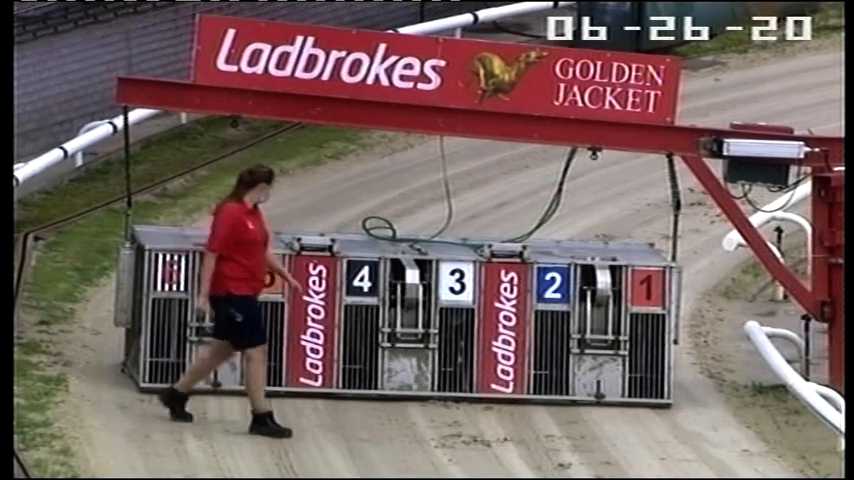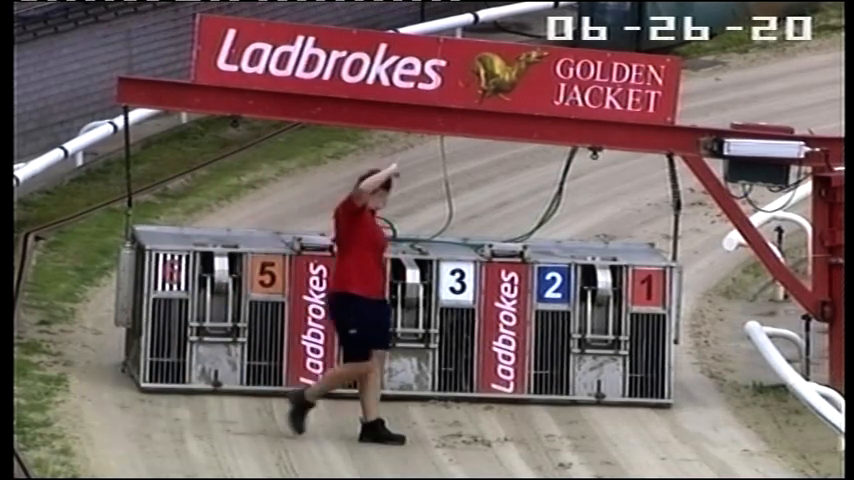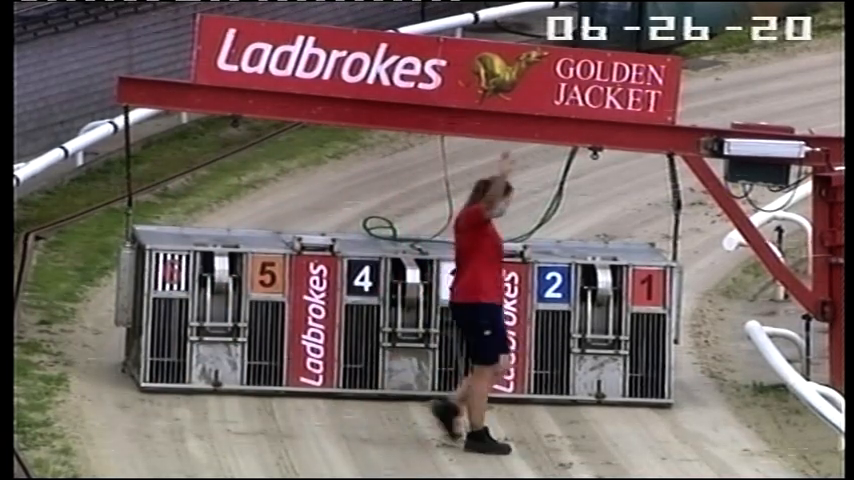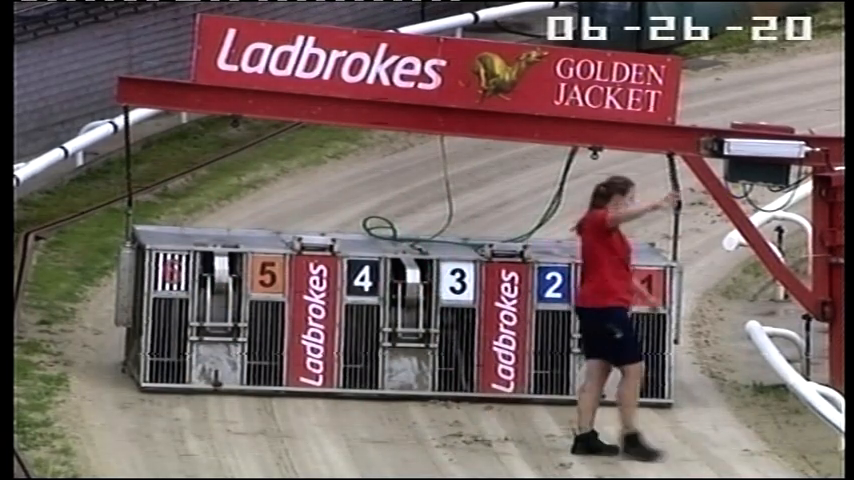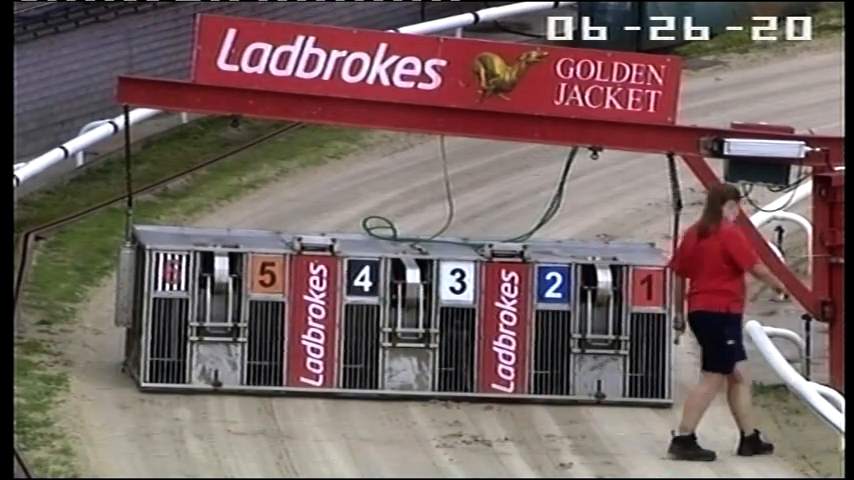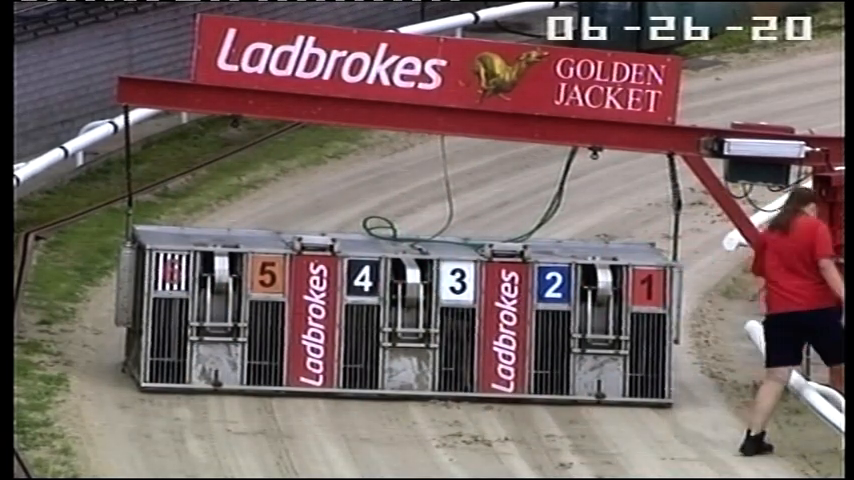
dt=0.7s
person 1, frame 1
left shoulder: (255, 213)
right shoulder: (230, 213)
left elbow: (264, 251)
right elbow: (211, 254)
left wrist: (287, 276)
right wrist: (203, 294)
left hip: (247, 294)
right hip: (233, 295)
left knee: (221, 351)
right knee: (257, 353)
left ankle: (176, 393)
right ankle: (262, 418)
person 1, frame 2
left shoulder: (370, 218)
right shoulder: (350, 211)
right elbow: (363, 190)
right wrist: (390, 171)
left hip: (375, 299)
right hip: (350, 297)
left knee: (376, 364)
right knee: (360, 366)
left ankle: (372, 426)
right ankle: (304, 399)
person 1, frame 3
left shoulder: (481, 224)
right shoulder: (473, 218)
right elbow: (491, 201)
right wrist: (502, 176)
left hip: (485, 304)
right hip: (475, 304)
left knee: (499, 365)
right knee: (486, 370)
left ankle: (450, 406)
right ankle: (476, 434)
person 1, frame 4
left shoulder: (608, 230)
right shoulder: (596, 221)
left elbow: (620, 272)
right elbow: (622, 215)
left wrist: (645, 295)
right wrist: (656, 205)
left hip: (603, 308)
right hip: (604, 308)
left knee: (597, 372)
right knee: (633, 369)
left ankle: (584, 437)
right ankle: (630, 437)
person 1, frame 5
left shoulder: (692, 233)
right shoulder: (732, 232)
left elbow: (679, 275)
right elbow: (758, 269)
left wrist: (679, 312)
right wrist: (779, 285)
left hip: (700, 312)
right hip: (721, 313)
left knee: (738, 374)
right knee: (713, 378)
left ankle: (750, 438)
right ankle: (682, 439)
person 1, frame 6
left shoulder: (767, 234)
right shoulder: (815, 227)
left elbow: (761, 271)
right elbow: (826, 266)
right wrist: (844, 298)
left hip: (779, 313)
right hip: (817, 308)
left knee: (775, 377)
right knee: (840, 370)
left ankle: (753, 437)
